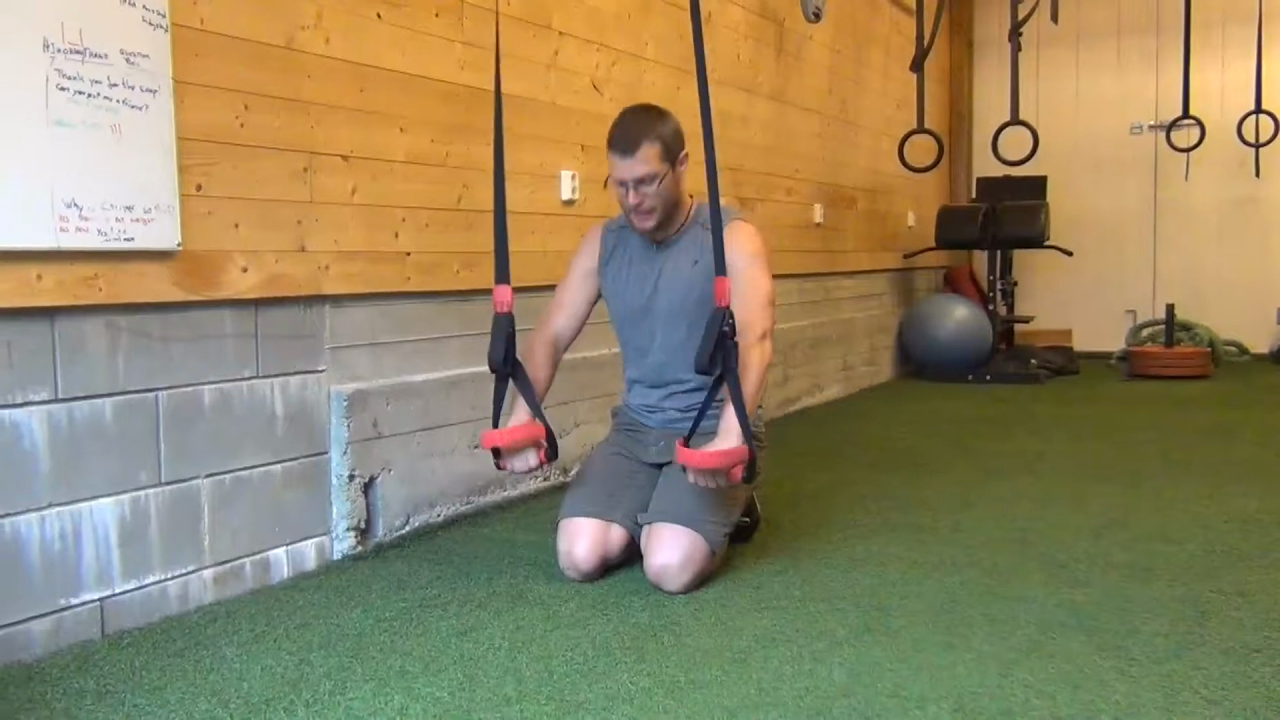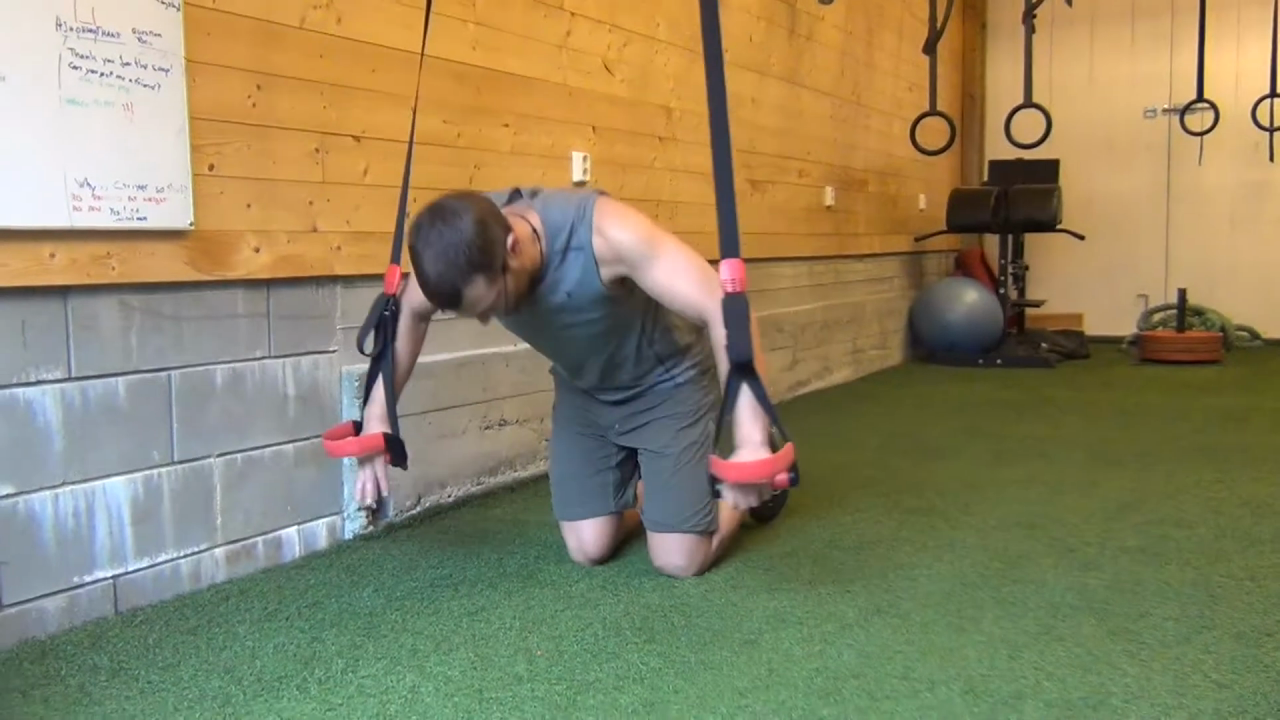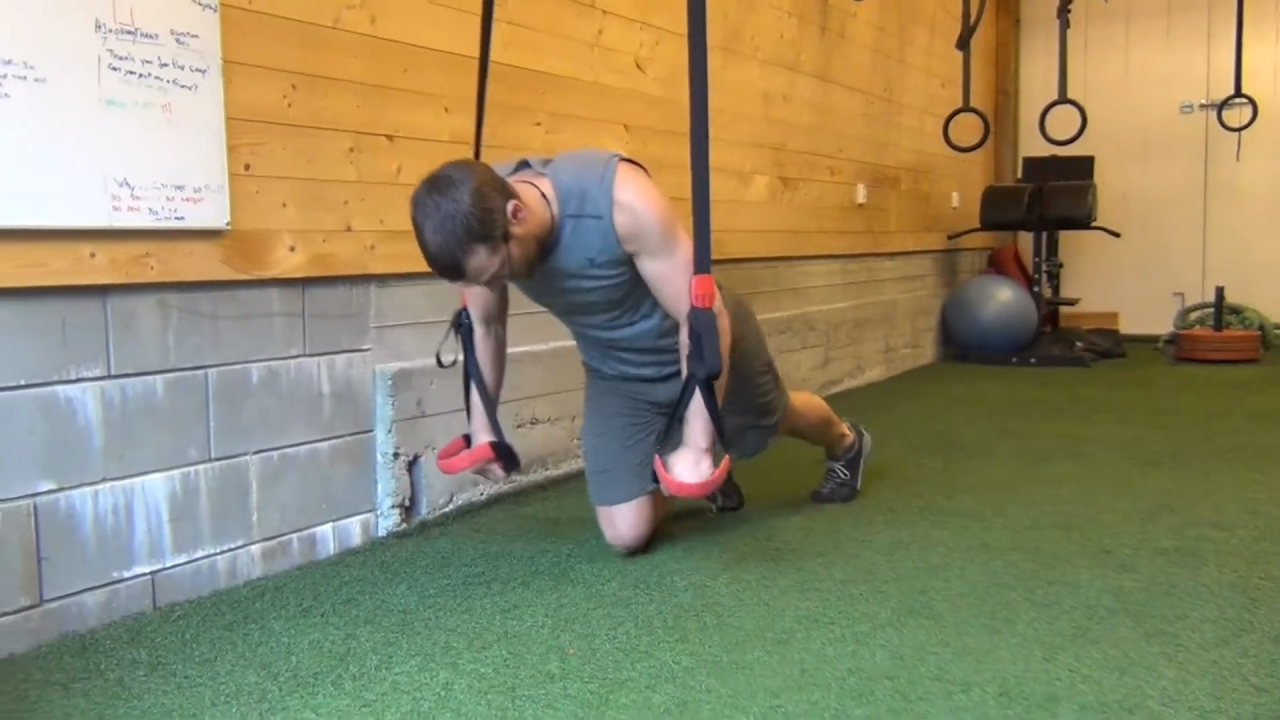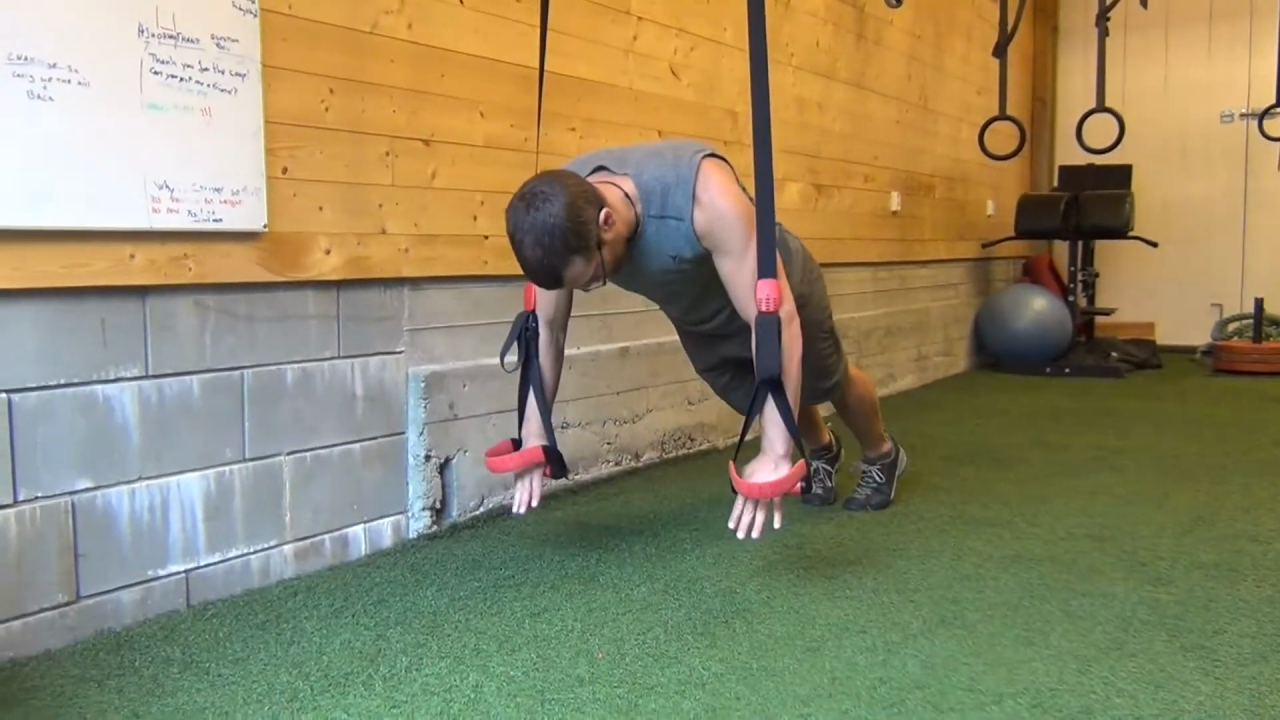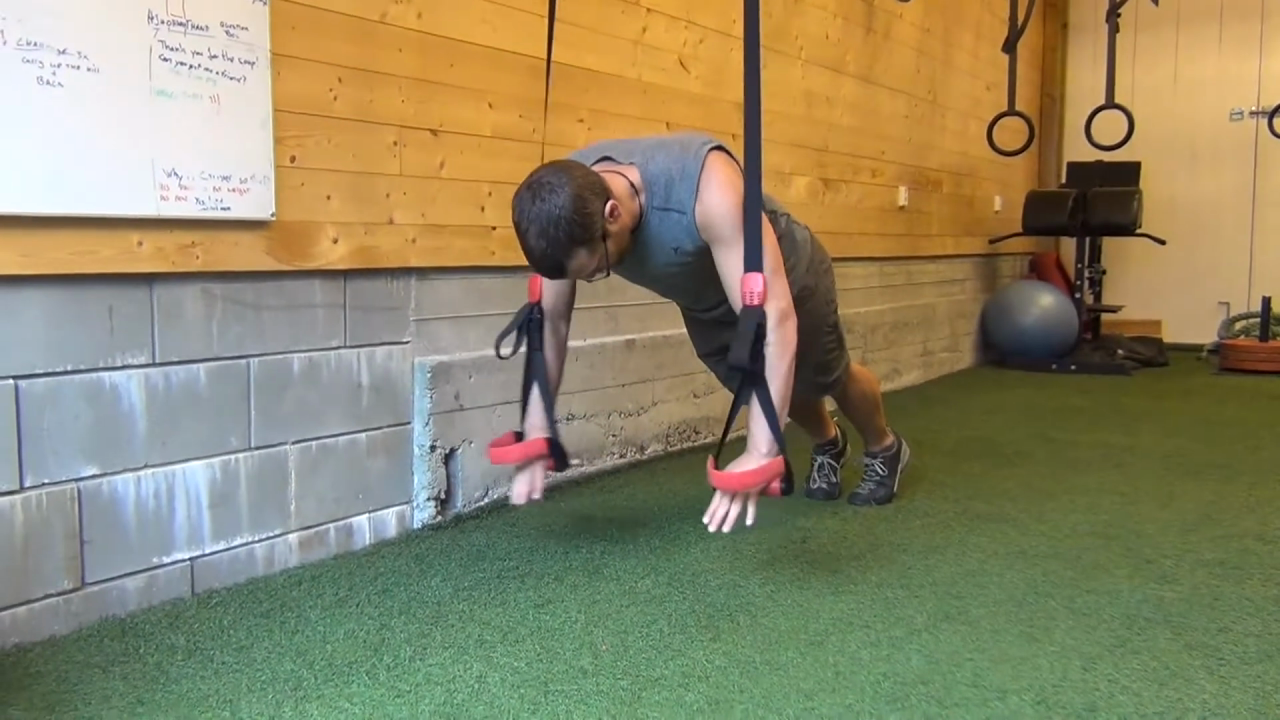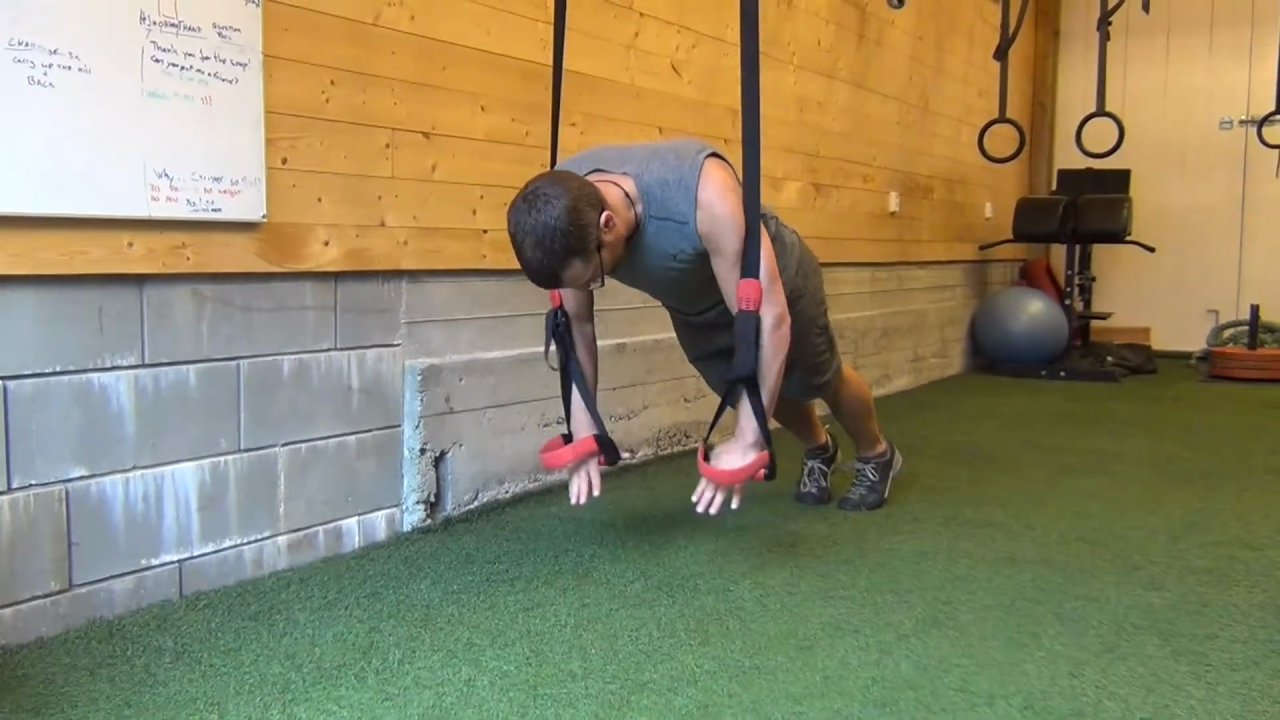
dt=0.7s
person 1, frame 1
left shoulder: (731, 239)
right shoulder: (604, 241)
left elbow: (754, 335)
right elbow: (551, 335)
left wrist: (731, 434)
right wrist: (520, 418)
left hip: (712, 430)
right hip: (637, 428)
left knee: (671, 568)
right knee: (580, 558)
left ankle: (732, 500)
right ankle: (660, 508)
person 1, frame 2
left shoulder: (601, 231)
right shoulder: (461, 239)
left elbow: (724, 308)
right elbow: (409, 313)
left wrist: (750, 440)
right wrist: (376, 419)
left hip: (667, 385)
right hip: (583, 390)
left knee: (679, 561)
right knee: (588, 549)
right ankle: (653, 489)
person 1, frame 3
left shoulder: (621, 199)
right shoulder: (483, 228)
right elbow: (486, 328)
left wrist: (698, 443)
right wrist: (482, 424)
right hip: (614, 367)
left knee: (770, 420)
right knee: (626, 533)
left ankle: (847, 443)
right ankle: (716, 470)
person 1, frame 4
left shoulder: (702, 193)
right shoulder: (560, 213)
left elbow: (776, 319)
right elbow: (547, 329)
left wrist: (776, 453)
right wrist: (533, 436)
left hip: (777, 290)
left knee: (828, 381)
left ankle: (881, 457)
right ankle: (822, 452)
person 1, frame 5
left shoulder: (705, 185)
right shoulder: (566, 204)
left elbow: (775, 317)
right elbow: (551, 319)
left wrist: (761, 452)
right wrist: (536, 433)
left hip: (788, 278)
left knee: (829, 376)
right knee: (775, 389)
left ankle: (885, 450)
right ankle: (829, 446)
person 1, frame 6
left shoulder: (705, 195)
right shoulder: (562, 207)
left elbow: (770, 318)
right elbow: (577, 323)
left wrist: (747, 441)
right wrist: (583, 431)
left hip: (775, 281)
left knee: (819, 381)
right knee: (771, 386)
left ankle: (876, 456)
right ankle: (819, 451)
